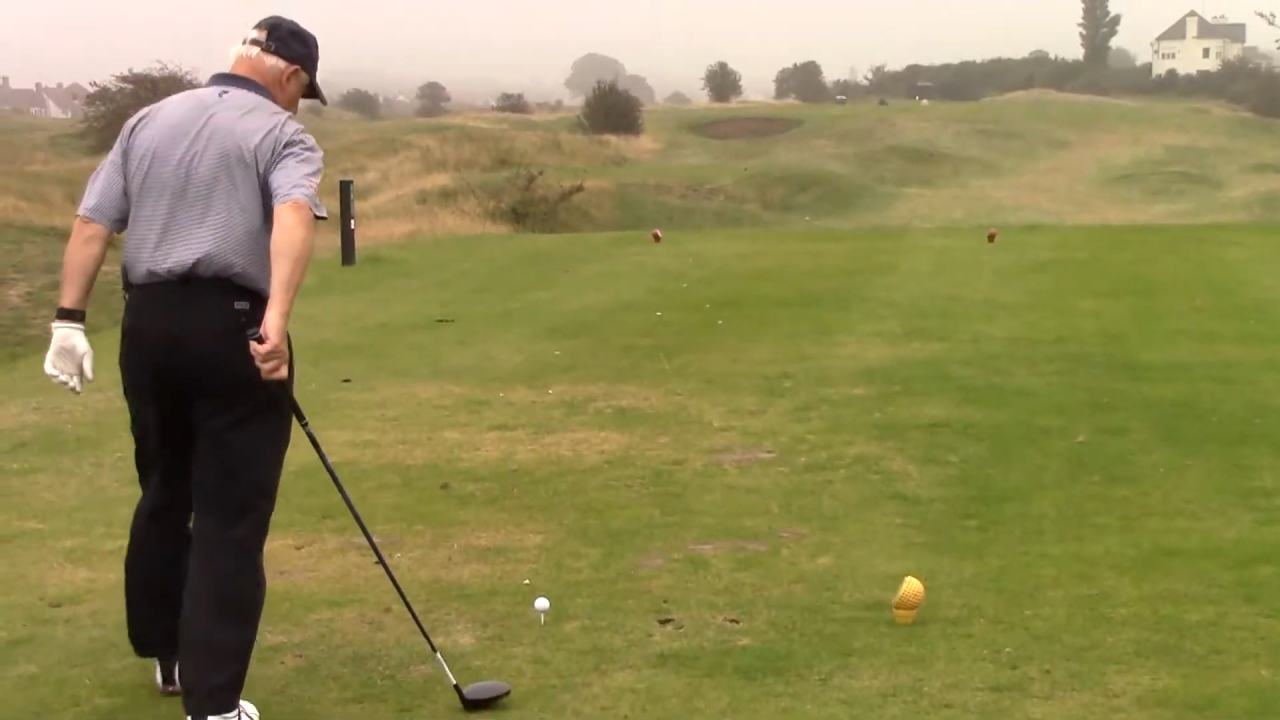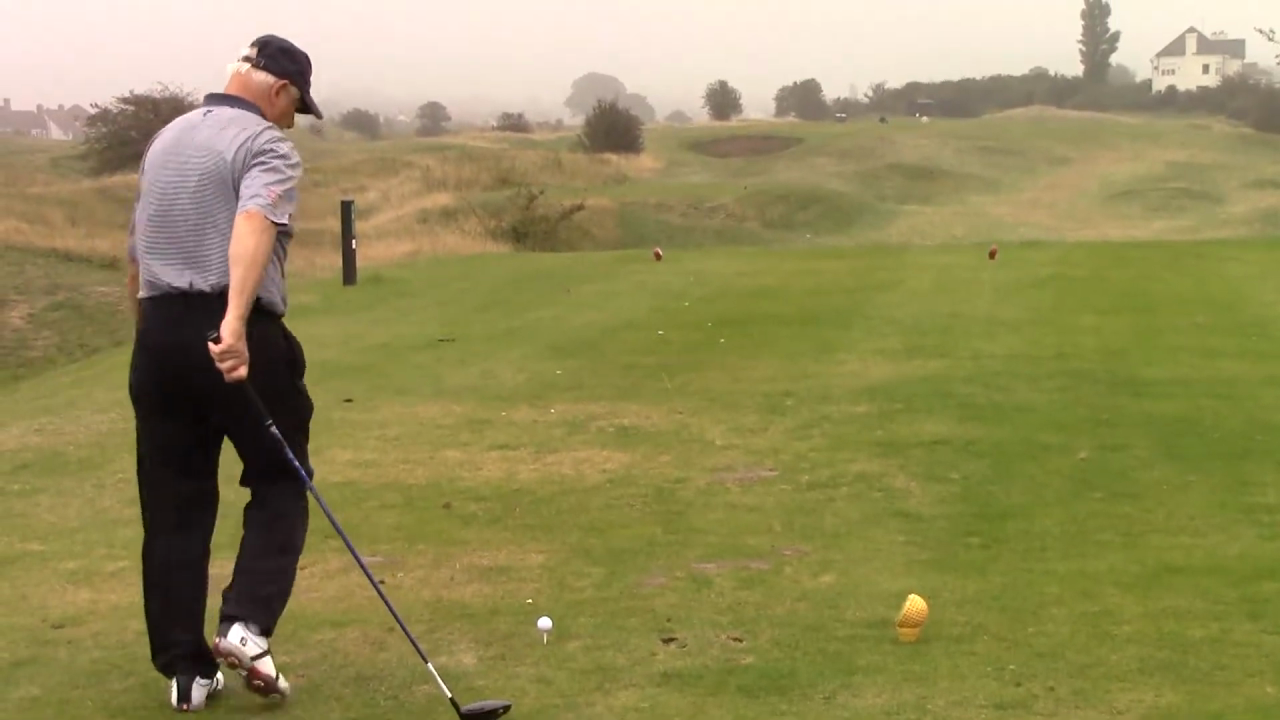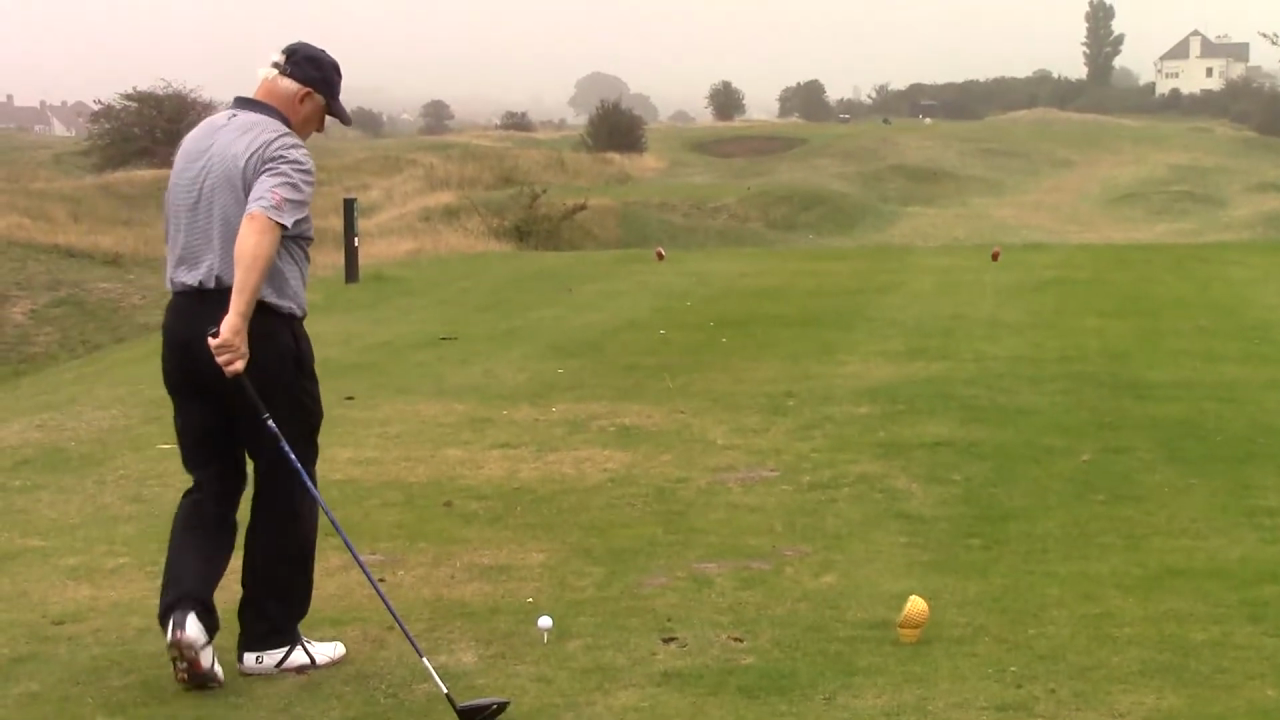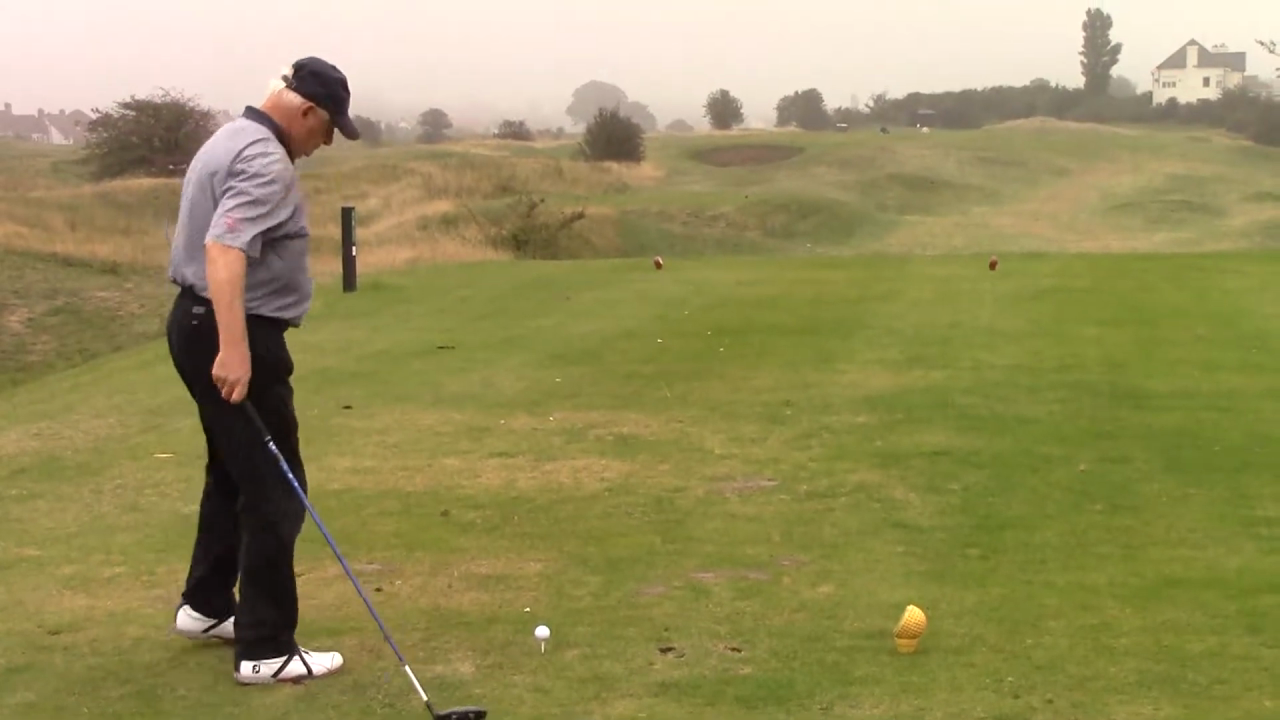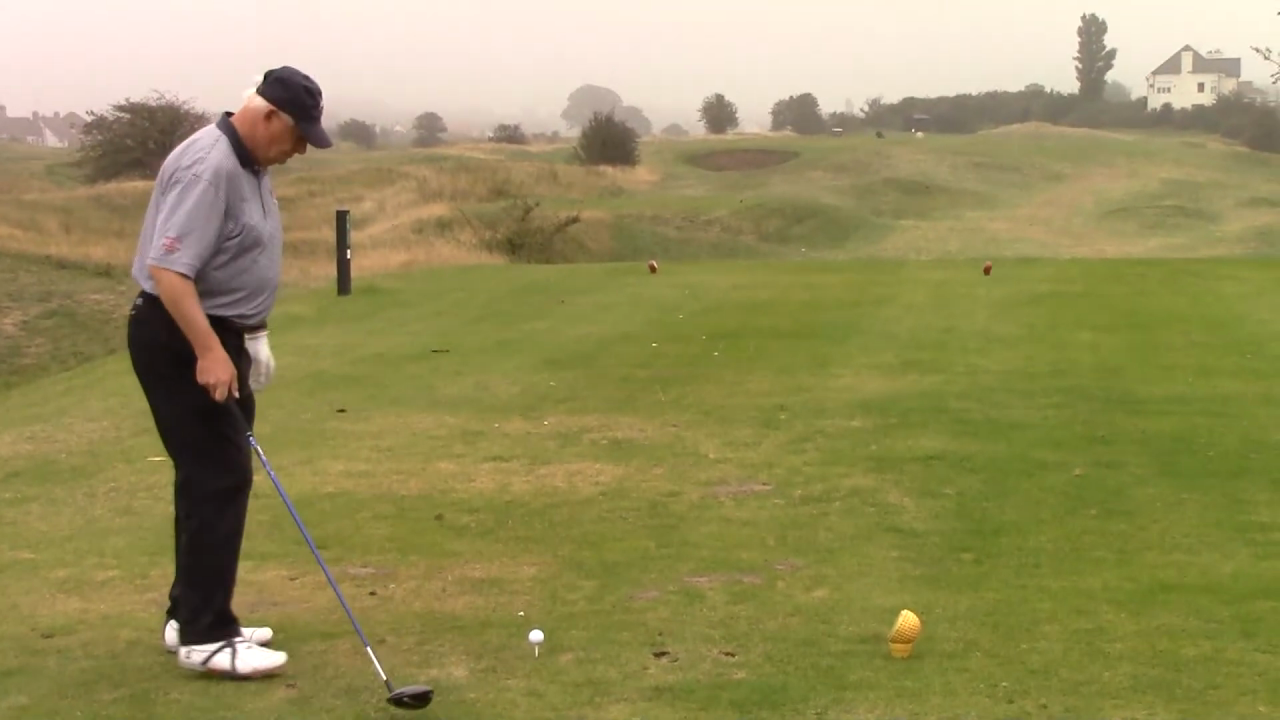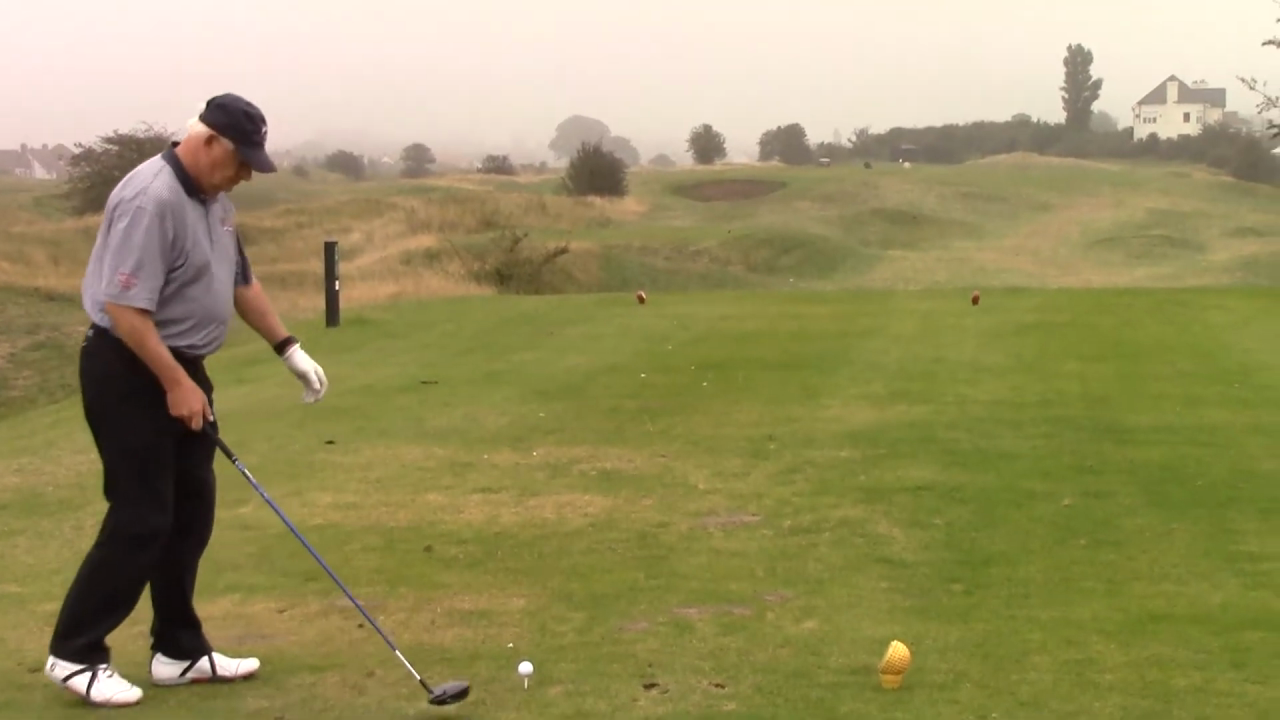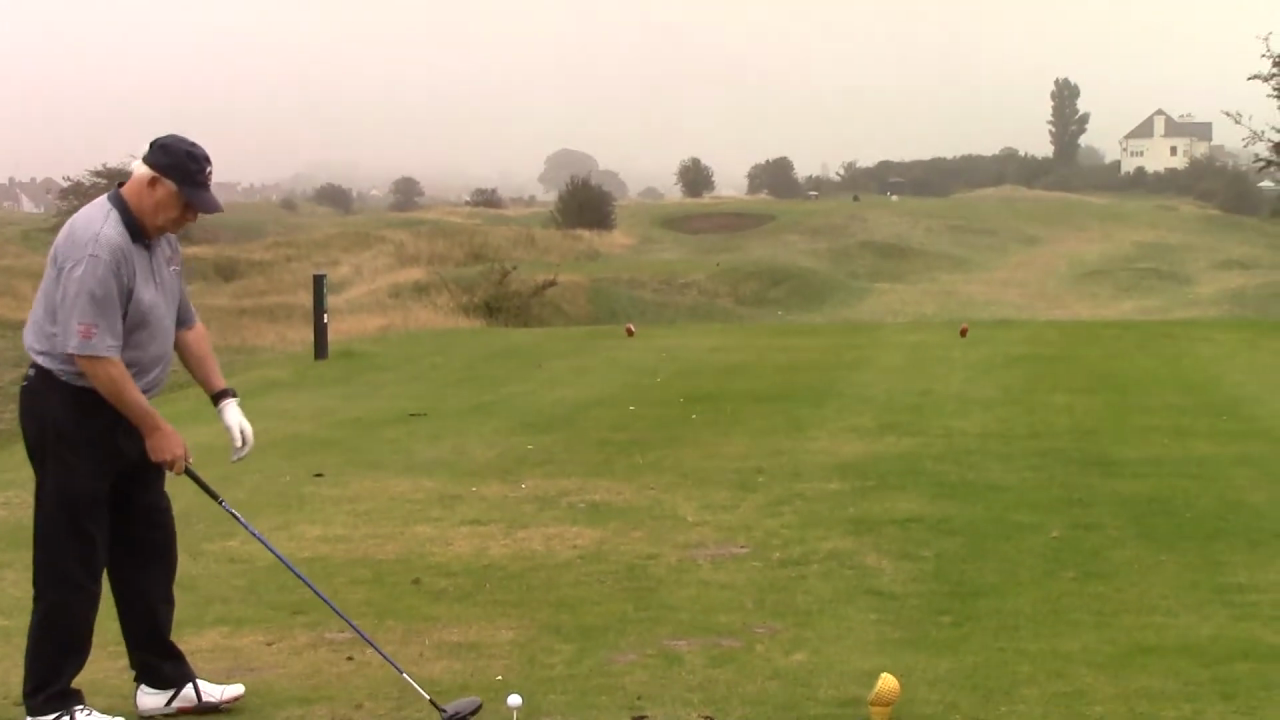
dt=0.3s
person 1, frame 1
left shoulder: (150, 119)
right shoulder: (285, 135)
left elbow: (92, 223)
right elbow: (292, 216)
left wrist: (69, 321)
right wrist: (277, 317)
left hip: (149, 322)
right hip: (233, 328)
left knee: (167, 493)
right knee: (234, 515)
left ankle: (169, 654)
person 1, frame 2
left shoulder: (165, 139)
right shoulder: (266, 146)
left elbow: (138, 252)
right elbow: (253, 224)
right wrist: (236, 324)
left hip: (159, 333)
right hip: (229, 337)
left knee: (173, 509)
right knee: (279, 484)
left ankle: (186, 671)
right ankle: (244, 626)
person 1, frame 3
left shoulder: (199, 137)
right shoulder: (285, 153)
right elbow: (257, 229)
right wrist: (238, 322)
left hip: (184, 324)
right hip: (257, 333)
left knee: (213, 481)
right knee: (284, 486)
left ankle: (186, 614)
right ankle: (268, 640)
person 1, frame 4
left shoulder: (230, 139)
right shoulder: (265, 161)
right elbow: (225, 249)
right wrist: (234, 347)
left hip: (195, 319)
right hip: (235, 337)
left knee: (233, 471)
right knee: (271, 490)
left ankle: (204, 605)
right ankle: (264, 648)
person 1, frame 5
left shoulder: (250, 165)
right shoulder: (207, 167)
right elbow: (166, 269)
left wrist: (254, 335)
right wrist: (209, 352)
left hip: (219, 335)
right hip: (178, 340)
left knee: (221, 476)
right knee: (216, 477)
left ankle: (194, 615)
right ankle: (202, 632)
person 1, frame 6
left shoulder: (212, 198)
right shoulder: (150, 199)
left elbow: (241, 282)
right elbow: (123, 306)
left wrist: (289, 348)
right wrist: (178, 384)
left hip: (178, 369)
right hip: (130, 372)
left knee: (190, 511)
right knee: (142, 515)
left ankle: (178, 649)
right ankle: (75, 652)
person 1, frame 7
left shoulder: (160, 239)
right shoulder: (98, 245)
left elbow: (185, 325)
right elbow: (94, 358)
left wrist: (223, 399)
right wrist: (154, 430)
left hip: (120, 411)
right hip: (68, 413)
left knee: (149, 546)
right knee: (72, 560)
